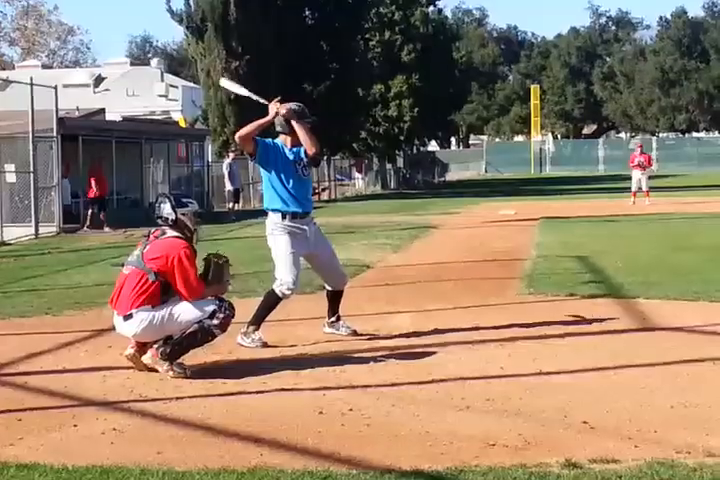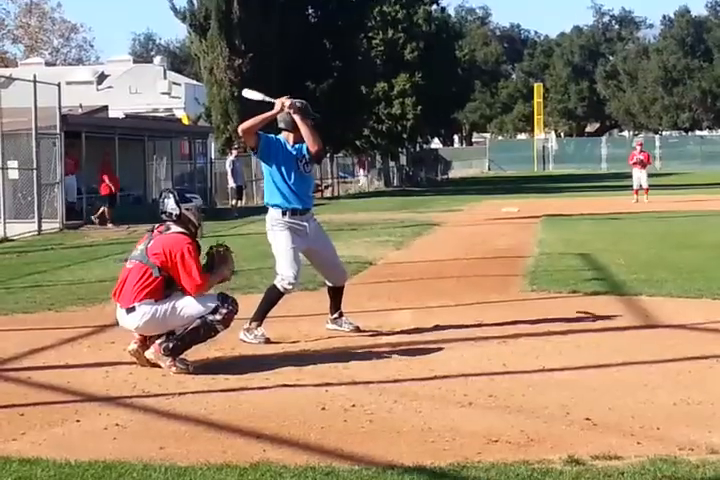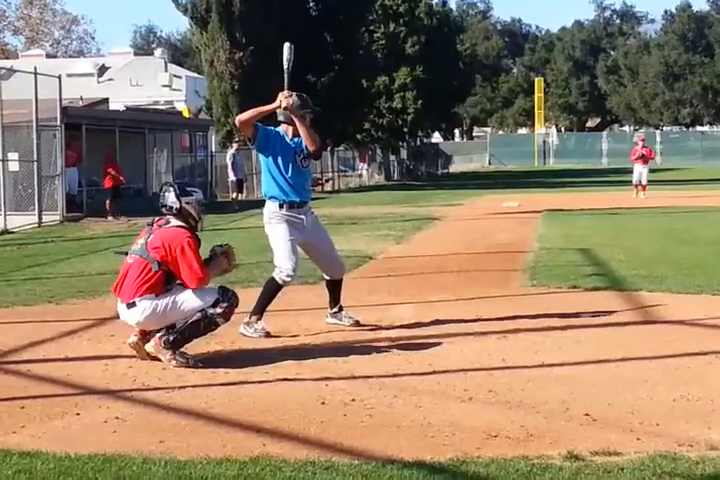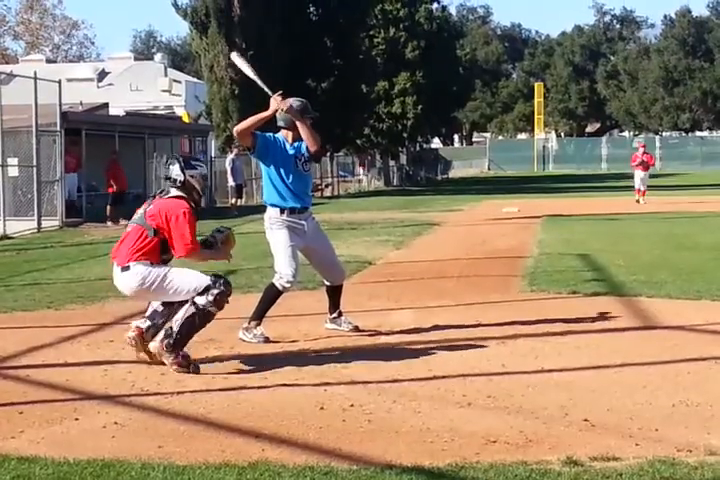
dt=0.3s
person 1, frame 1
left shoulder: (303, 152)
right shoulder: (268, 148)
left elbow: (314, 150)
right elbow: (240, 138)
left wrist: (292, 118)
right wrist: (270, 118)
left hip: (308, 224)
right hip: (282, 225)
left knee: (337, 277)
right knee: (286, 283)
left ankle: (333, 320)
right ankle: (249, 331)
person 1, frame 2
left shoulder: (305, 148)
right shoulder: (270, 144)
left elbow: (316, 148)
right elbow: (243, 131)
left wrist: (296, 114)
right wrist: (275, 111)
left hip: (308, 220)
right hip: (281, 221)
left knee: (337, 272)
right knee: (287, 278)
left ankle: (335, 316)
right ankle: (252, 326)
person 1, frame 3
left shoulder: (304, 141)
right shoulder: (268, 136)
left elbow: (314, 147)
right elbow: (241, 121)
left wrist: (293, 113)
right wrist: (275, 105)
left hip: (305, 213)
right hip: (279, 213)
left knee: (335, 265)
right knee: (286, 270)
left ankle: (335, 310)
right ankle: (252, 320)
person 1, frame 4
left shoulder: (304, 147)
right shoulder: (268, 143)
left elbow: (316, 148)
right elbow: (238, 132)
left wrist: (294, 115)
right wrist: (270, 112)
left hip: (306, 219)
right hip: (280, 220)
left knee: (335, 271)
right knee: (286, 276)
left ankle: (334, 316)
right ankle: (251, 326)
person 2, frame 1
left shoulder: (152, 239)
right shoulder: (179, 246)
right elbow: (195, 294)
left wrist: (207, 283)
right wrist: (219, 288)
left hip: (123, 318)
right hip: (141, 320)
left knee: (180, 301)
right knee: (223, 310)
left ankle: (141, 346)
right ankle: (162, 354)
person 2, frame 2
left shoulder: (156, 234)
right shoulder: (182, 242)
right elbow: (198, 287)
left wrist: (210, 275)
right wrist: (220, 273)
left hip: (126, 311)
right hip: (143, 314)
left knee: (183, 295)
right knee: (226, 306)
left ankle: (144, 341)
right ankle: (165, 350)
person 2, frame 3
left shoulder: (156, 227)
right shoulder: (181, 236)
right elbow: (199, 280)
left wrist: (209, 265)
right wrist: (219, 263)
left hip: (127, 305)
right hip: (143, 308)
left knee: (184, 290)
right knee: (226, 299)
left ankle: (145, 334)
right ankle: (166, 343)
person 2, frame 4
left shoulder: (161, 201)
right shoulder: (181, 207)
right elbow: (189, 252)
left wrist: (207, 244)
right wrist: (217, 253)
left hip: (125, 271)
right hip: (139, 273)
left knee: (178, 288)
right knee: (218, 288)
left ankle: (143, 331)
right ankle: (168, 347)
